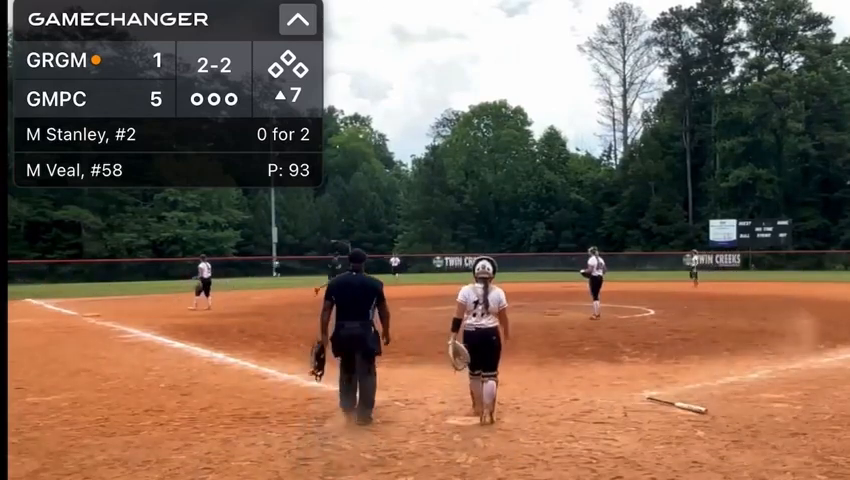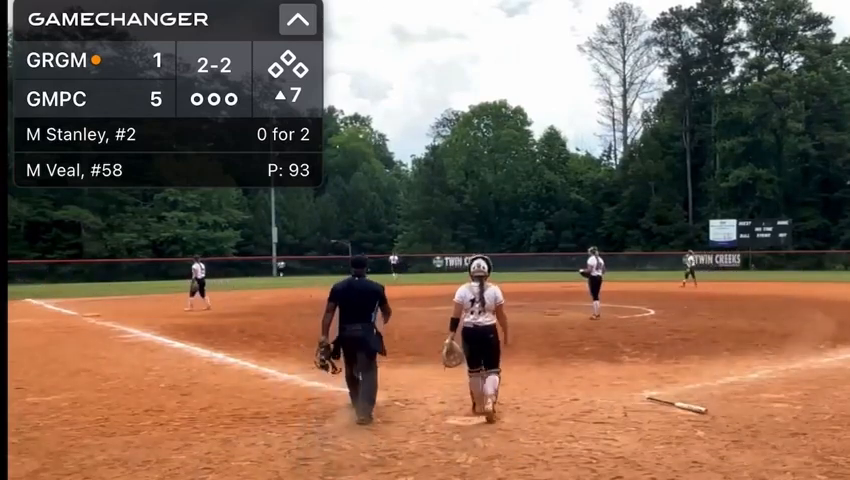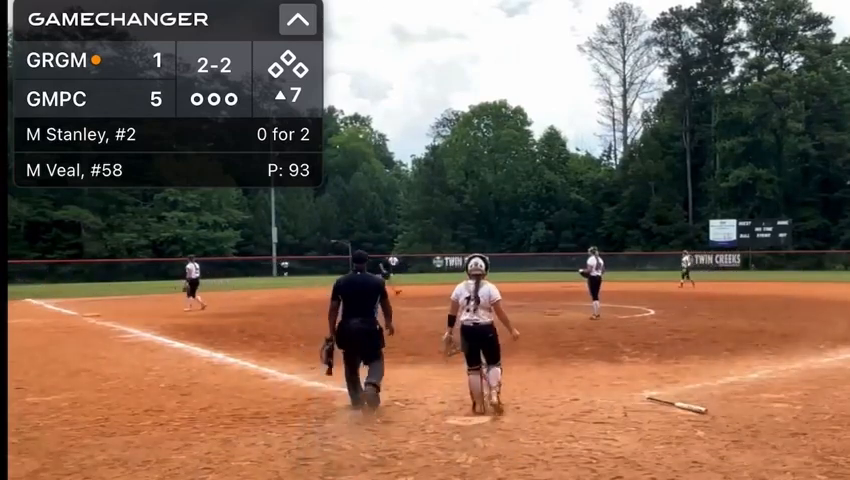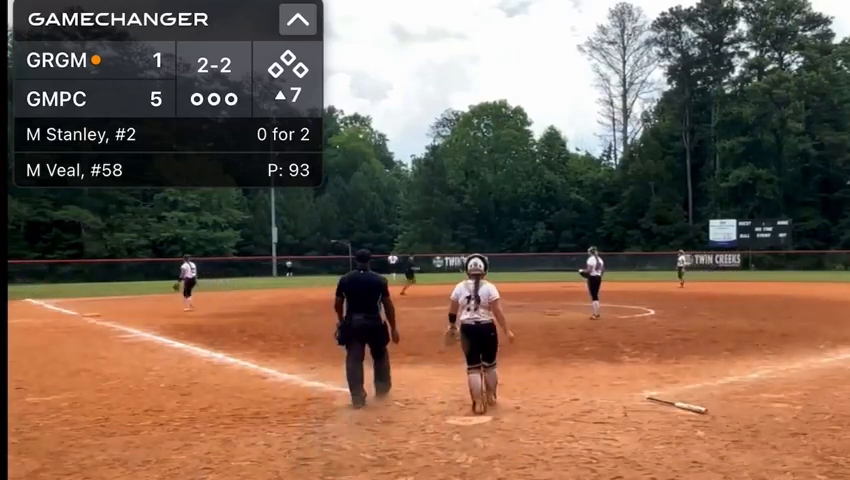
dt=0.2s
person 1, frame 1
left shoulder: (334, 283)
right shoulder: (374, 284)
left elbow: (326, 310)
right elbow: (384, 312)
left wrist: (324, 335)
right wrist: (386, 332)
left hip: (342, 332)
right hip: (364, 332)
left knee: (347, 370)
right knee: (366, 373)
left ankle: (348, 407)
right ankle: (363, 413)
person 1, frame 2
left shoulder: (338, 287)
right shoulder: (376, 288)
left elbow: (329, 312)
right elbow: (387, 310)
left wrist: (324, 335)
right wrist: (386, 318)
left hip: (346, 333)
right hip: (367, 334)
left knee: (351, 370)
right knee: (368, 372)
left ankle: (358, 403)
right ankle: (364, 411)
person 1, frame 3
left shoulder: (340, 282)
right shoulder: (377, 282)
left elbow: (333, 309)
right elbow: (386, 307)
left wrist: (331, 332)
right wrist: (389, 323)
left hip: (348, 328)
right hip: (369, 327)
left knee: (351, 365)
right knee: (375, 359)
left ankle: (357, 400)
right ankle: (371, 387)
person 1, frame 4
left shoulder: (345, 280)
right shoulder: (379, 280)
left elbow: (338, 305)
right elbow: (388, 306)
left wrist: (341, 321)
right wrist: (393, 328)
left hip: (352, 323)
right hip: (373, 323)
left knee: (354, 361)
right knee: (380, 356)
left ankle: (357, 398)
right ankle: (382, 388)
person 2, frame 1
left shoulder: (466, 291)
right shoulder: (498, 292)
left elbow: (458, 316)
right elbow: (503, 318)
left wrist: (453, 338)
right wrist: (506, 333)
left hip: (470, 335)
right hip: (490, 335)
left knee: (474, 373)
right knee: (490, 374)
left ankle: (479, 406)
right ankle: (487, 413)
person 2, frame 2
left shoulder: (463, 290)
right shoulder: (494, 290)
left elbow: (456, 316)
right elbow: (501, 316)
left wrist: (451, 336)
right wrist: (505, 334)
left hip: (469, 332)
right hip: (488, 332)
left knee: (473, 370)
right knee: (492, 370)
left ankle: (478, 405)
right ankle: (489, 403)
person 2, frame 3
left shoulder: (460, 288)
right shoulder: (490, 288)
left elbow: (452, 313)
right elbow: (500, 312)
left wrist: (449, 331)
right wrist: (512, 330)
left hip: (467, 330)
right hip: (486, 330)
left knee: (473, 368)
right knee: (494, 364)
left ankle: (478, 404)
right ankle: (494, 396)
person 2, frame 4
left shoulder: (460, 288)
right shoulder: (489, 287)
left elbow: (452, 311)
right elbow: (497, 312)
left wrist: (452, 326)
right wrist: (507, 331)
left hip: (467, 329)
right hip: (487, 328)
left knee: (473, 367)
right knee: (489, 364)
left ankle: (478, 403)
right ankle: (491, 396)
